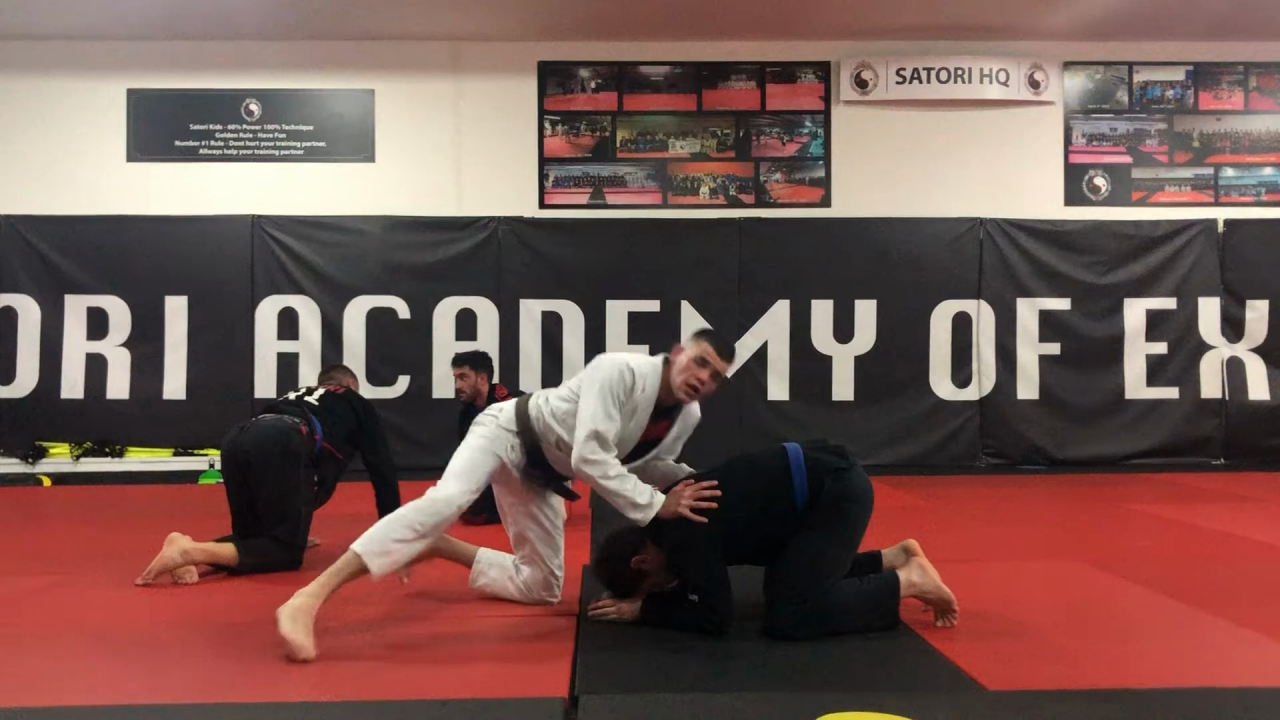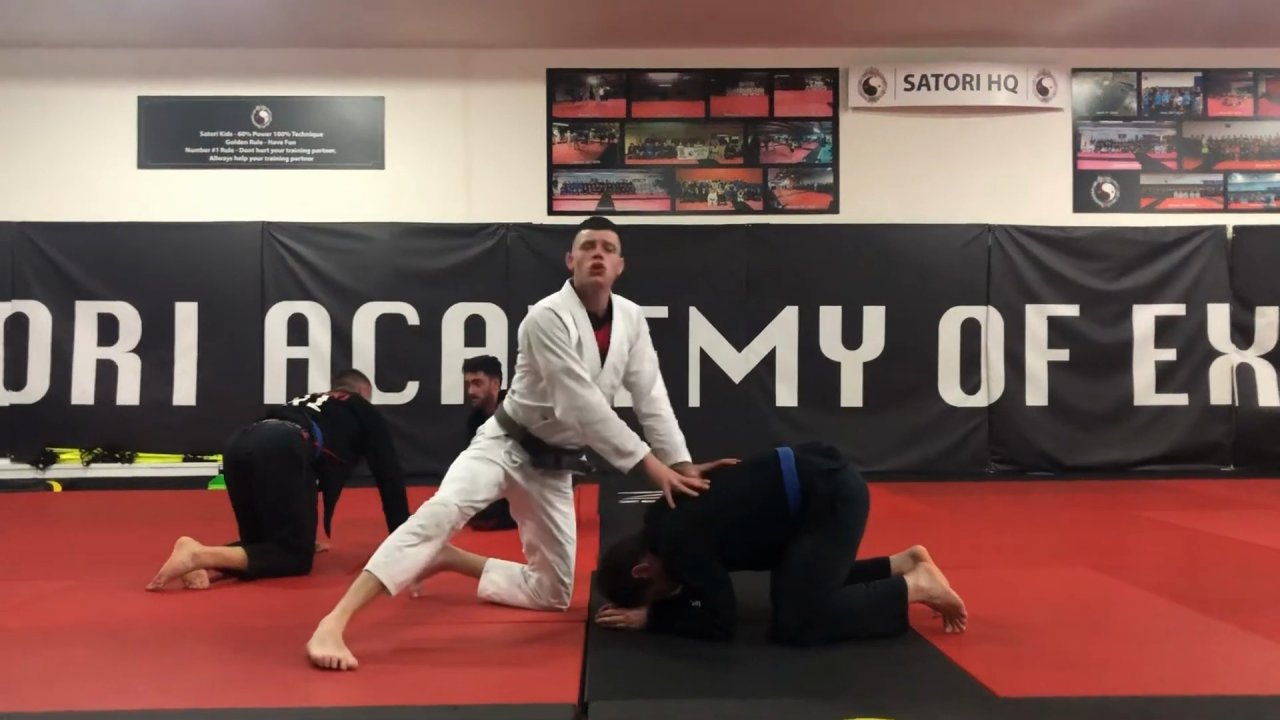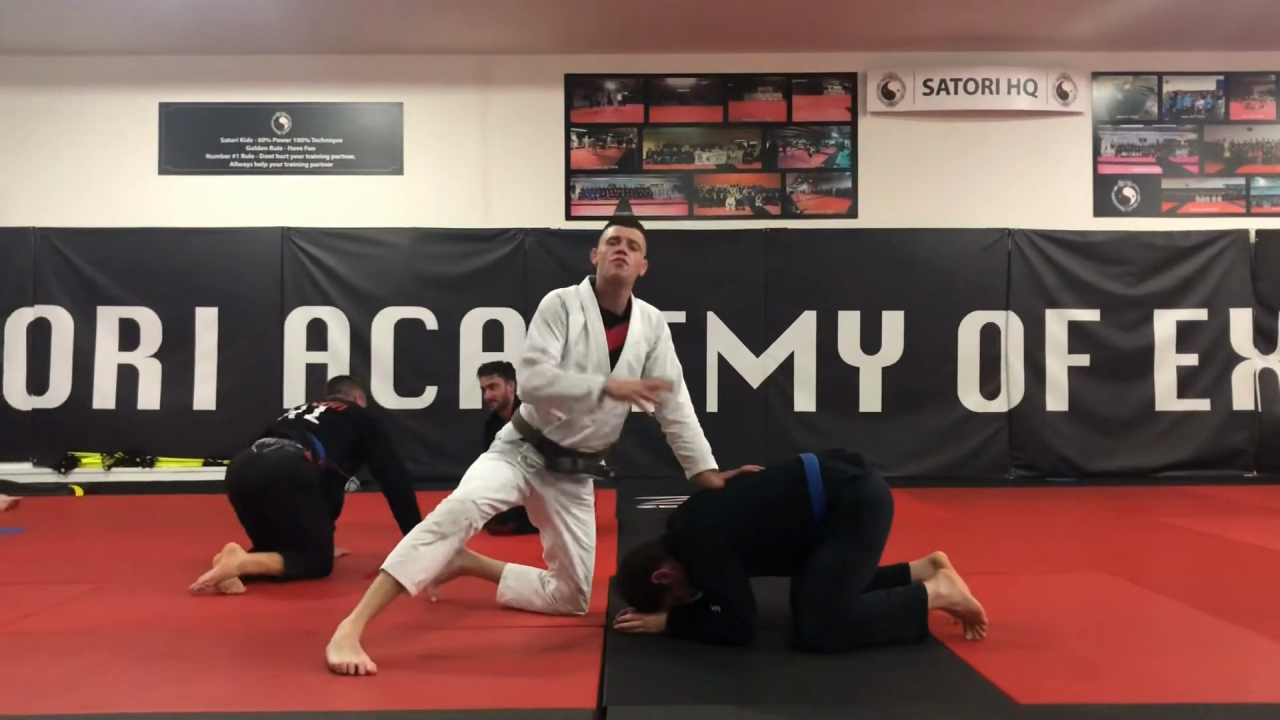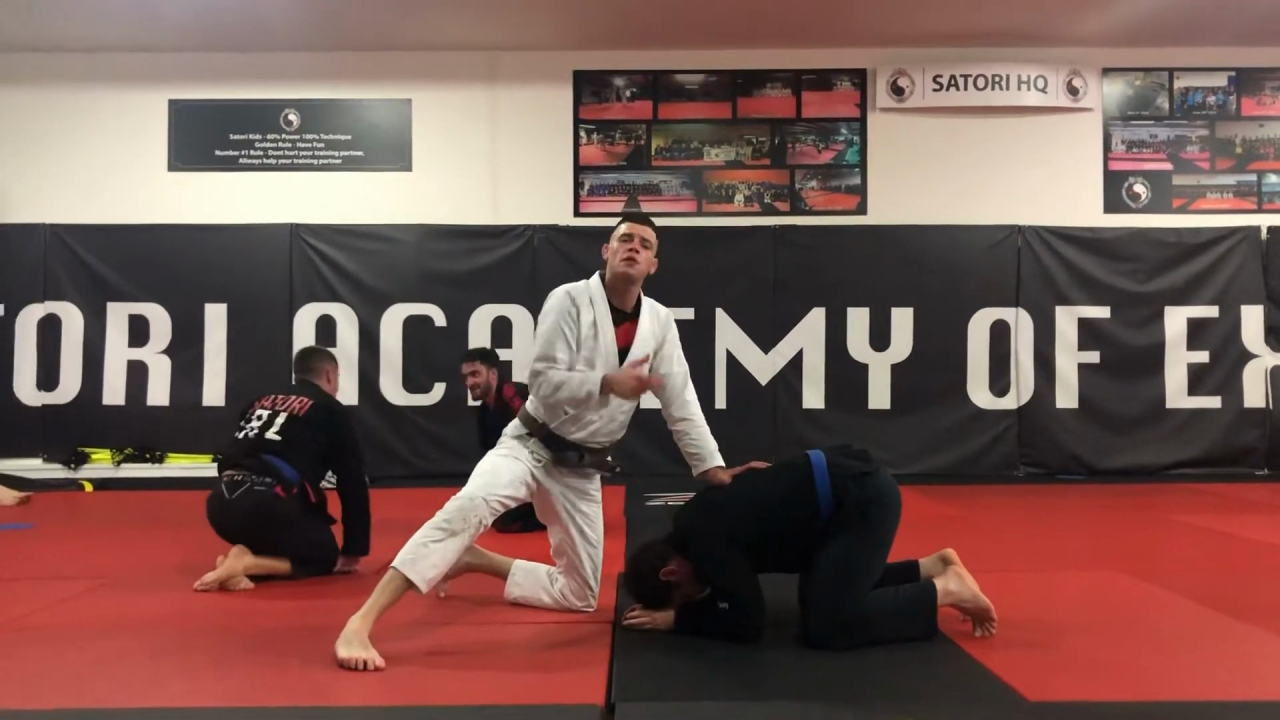
dt=0.7s
person 1, frame 1
left shoulder: (687, 414)
right shoulder: (621, 372)
left elbow: (647, 461)
right elbow: (591, 459)
left wrist: (688, 483)
right wrist: (658, 508)
left hip: (543, 474)
right hip: (509, 436)
left knee: (543, 587)
right knee: (446, 500)
left ankle: (437, 546)
right ankle: (309, 602)
person 1, frame 2
left shoulder: (631, 318)
right shoulder: (548, 317)
left elbow: (651, 397)
right elbow: (581, 406)
left wrist: (681, 463)
right wrist: (649, 463)
left hip: (554, 465)
right hip: (506, 444)
left knee: (553, 593)
right knee: (446, 509)
left ankle: (447, 559)
right ankle: (334, 623)
person 1, frame 3
left shoulder: (651, 324)
right shoulder: (562, 304)
left elbow: (675, 405)
right elbow: (532, 383)
left wrist: (707, 471)
right wrist: (608, 388)
left hip: (574, 472)
right hip: (524, 449)
left knee: (574, 598)
right knee: (460, 510)
left ankle: (466, 563)
right ankle: (351, 628)
person 1, frame 4
left shoulder: (659, 321)
right shoulder: (571, 299)
left elbow: (681, 403)
right elbow: (543, 381)
left wrist: (714, 470)
right wrist: (608, 382)
left hip: (581, 467)
right hip: (531, 445)
left knee: (580, 596)
right knee: (468, 508)
left ankle: (472, 560)
right ankle: (360, 624)
person 2, frame 1
left shoulder: (682, 535)
right shoulder: (668, 516)
left elbow: (715, 617)
right elbow: (700, 585)
left wrist: (641, 607)
right wrist: (631, 595)
left hip: (838, 492)
right hip: (823, 480)
left knee: (787, 617)
right knee: (783, 584)
left ankle: (907, 581)
right ankle: (896, 558)
person 2, frame 2
left shoulder: (678, 542)
right shoulder: (665, 524)
left elbow: (720, 622)
right elbow: (706, 592)
left wrist: (648, 616)
right wrist: (650, 604)
left hip: (832, 493)
right hip: (820, 482)
left knee: (795, 622)
right knee: (793, 588)
left ankle: (915, 585)
right ankle: (904, 563)
person 2, frame 3
left shoulder: (698, 543)
right shoulder: (686, 528)
left elbow: (740, 627)
right elbow: (727, 597)
left wrist: (666, 619)
right wrist: (678, 609)
left hip: (856, 500)
right hip: (841, 489)
left knee: (816, 629)
right knee: (811, 598)
left ankle: (936, 592)
right ankle: (924, 570)
person 2, frame 4
left shoulder: (704, 541)
right shoulder: (692, 526)
left elbow: (748, 623)
right elbow: (734, 594)
left wrist: (674, 617)
right wrist: (675, 606)
left hip: (864, 497)
right hip: (850, 485)
left knee: (825, 626)
right knee: (820, 595)
left ankle: (945, 590)
right ankle: (935, 566)
person 3, frame 1
left shoulder: (297, 397)
right shoulder: (358, 405)
right elbow: (382, 468)
left wrist: (294, 531)
left hip: (237, 440)
right hip: (281, 447)
left knee: (254, 535)
right knee: (286, 551)
left ankle: (192, 554)
right ankle: (190, 551)
person 3, frame 2
left shoulder: (307, 403)
right shoulder: (365, 412)
right elbow: (389, 475)
left wrist: (304, 535)
left hip: (239, 444)
right hip: (282, 452)
left knee: (262, 540)
right knee: (295, 556)
left ankle: (206, 562)
right ankle: (199, 555)
person 3, frame 3
left shoulder: (300, 411)
right shoulder: (362, 418)
right elbow: (395, 479)
left wrist: (320, 541)
left hip: (242, 468)
right hip: (287, 473)
left knee: (281, 547)
right knee: (318, 561)
left ankle: (234, 560)
right ankle: (241, 562)
person 3, frame 4
left shoulder: (260, 402)
right shoulder: (332, 411)
right elbow: (353, 483)
right wrist: (353, 550)
left hip: (222, 504)
right hip: (266, 505)
right knee: (325, 558)
left ankle: (242, 557)
right ankle: (246, 563)
